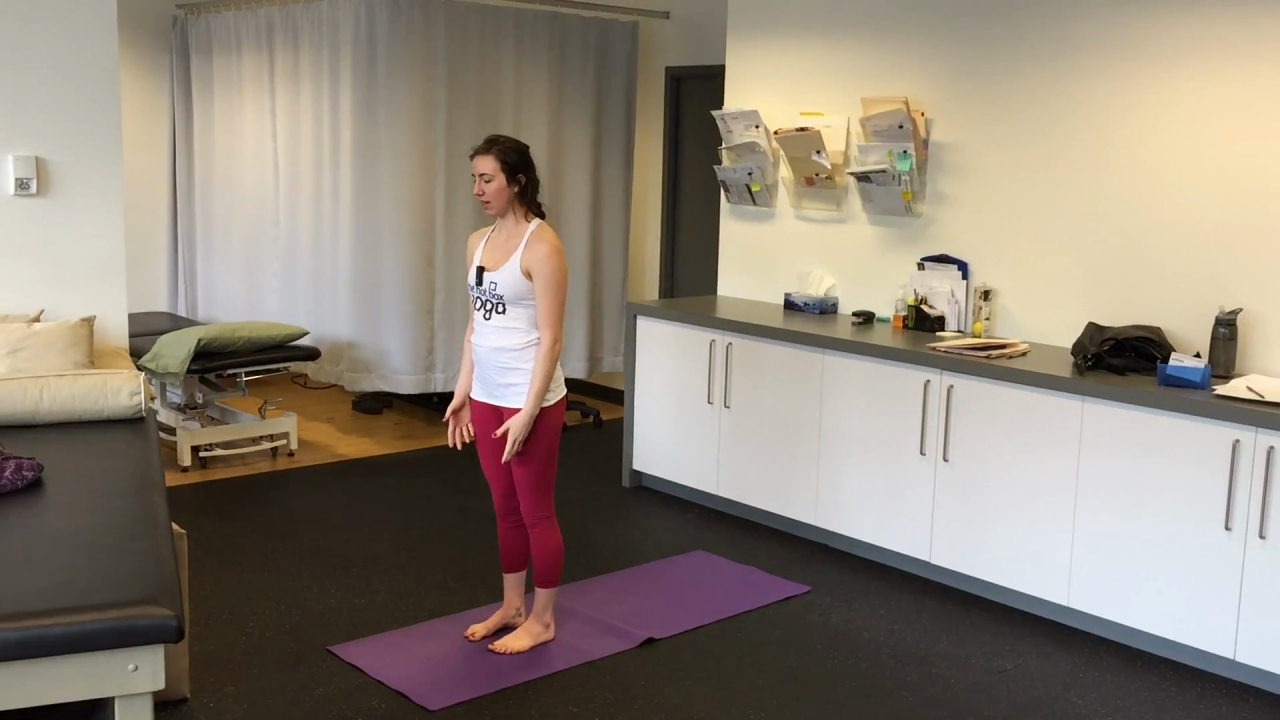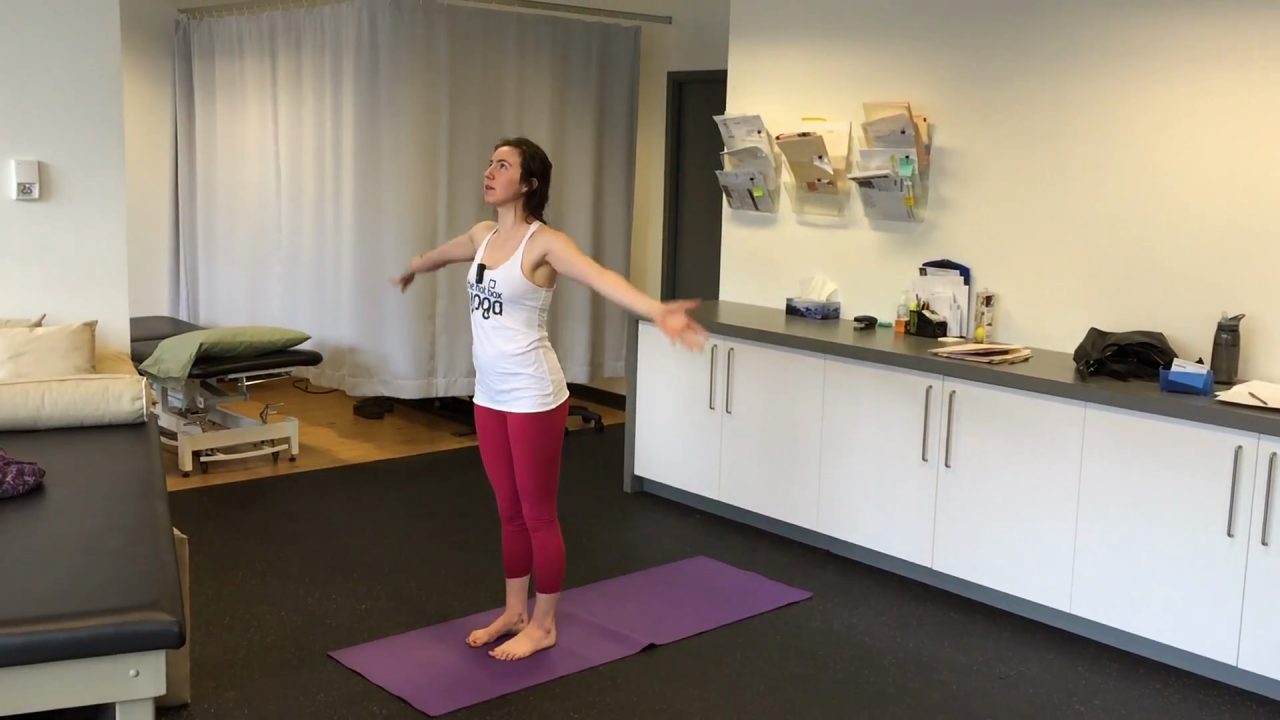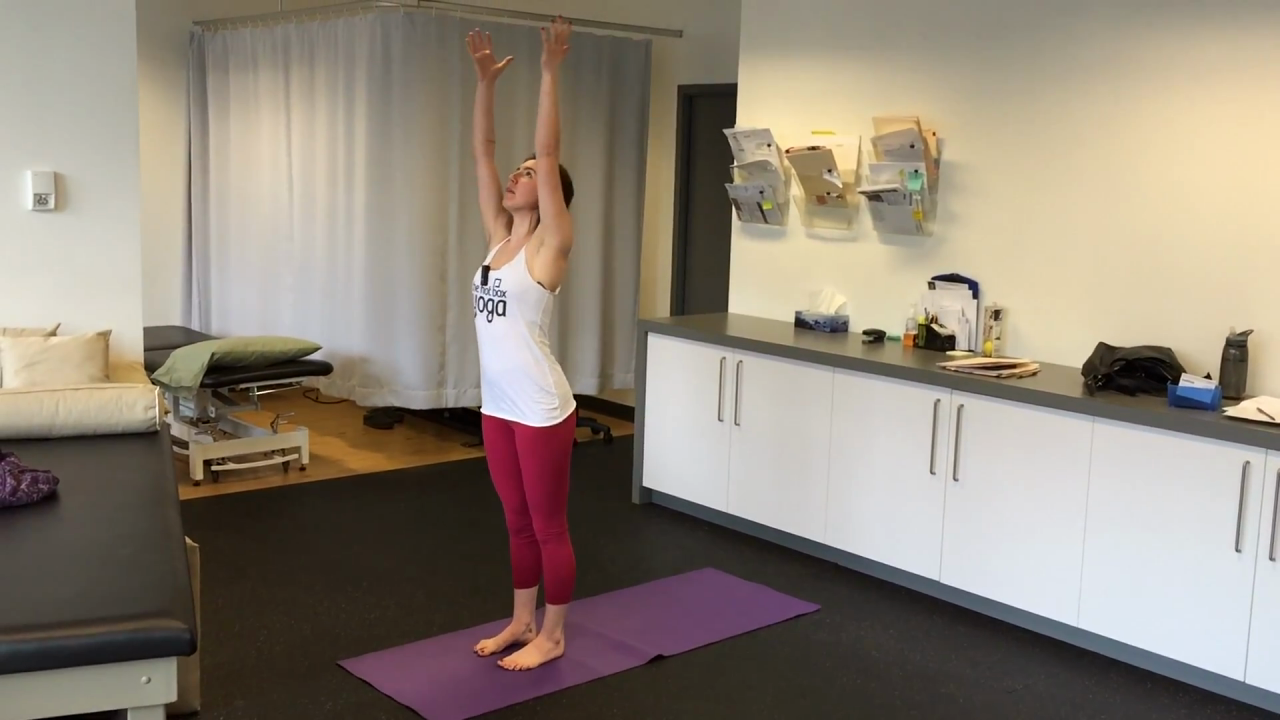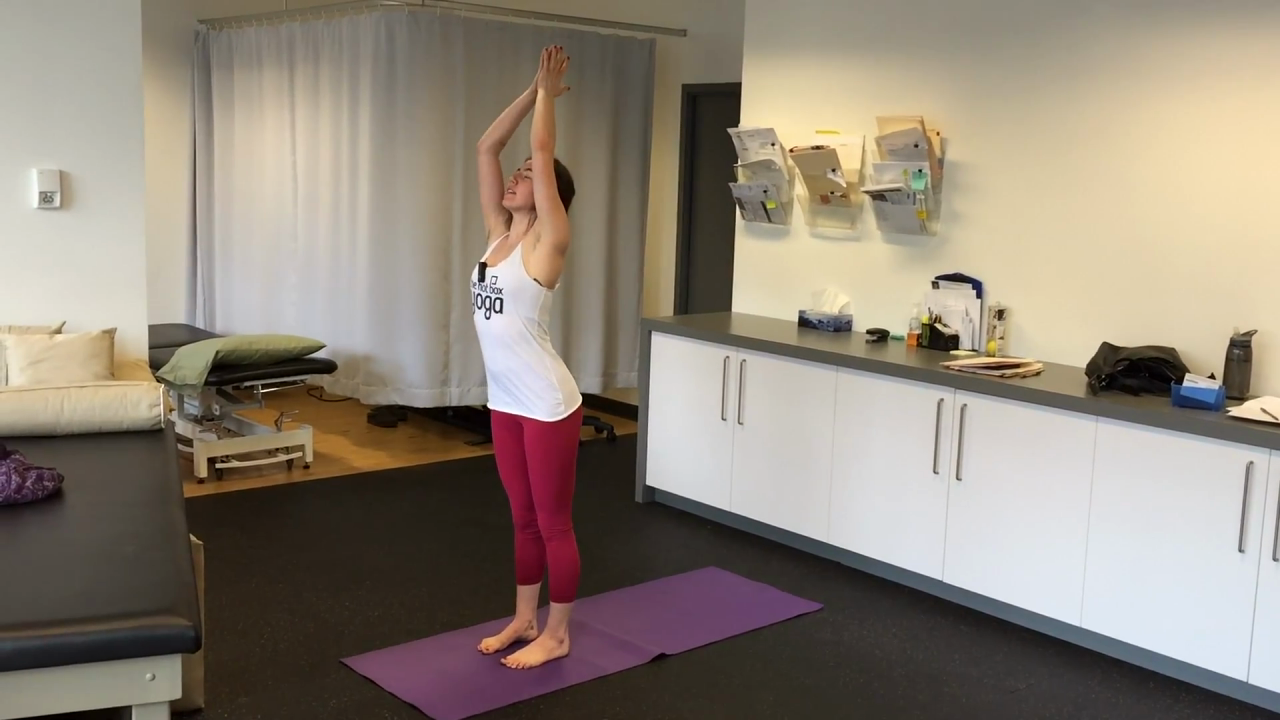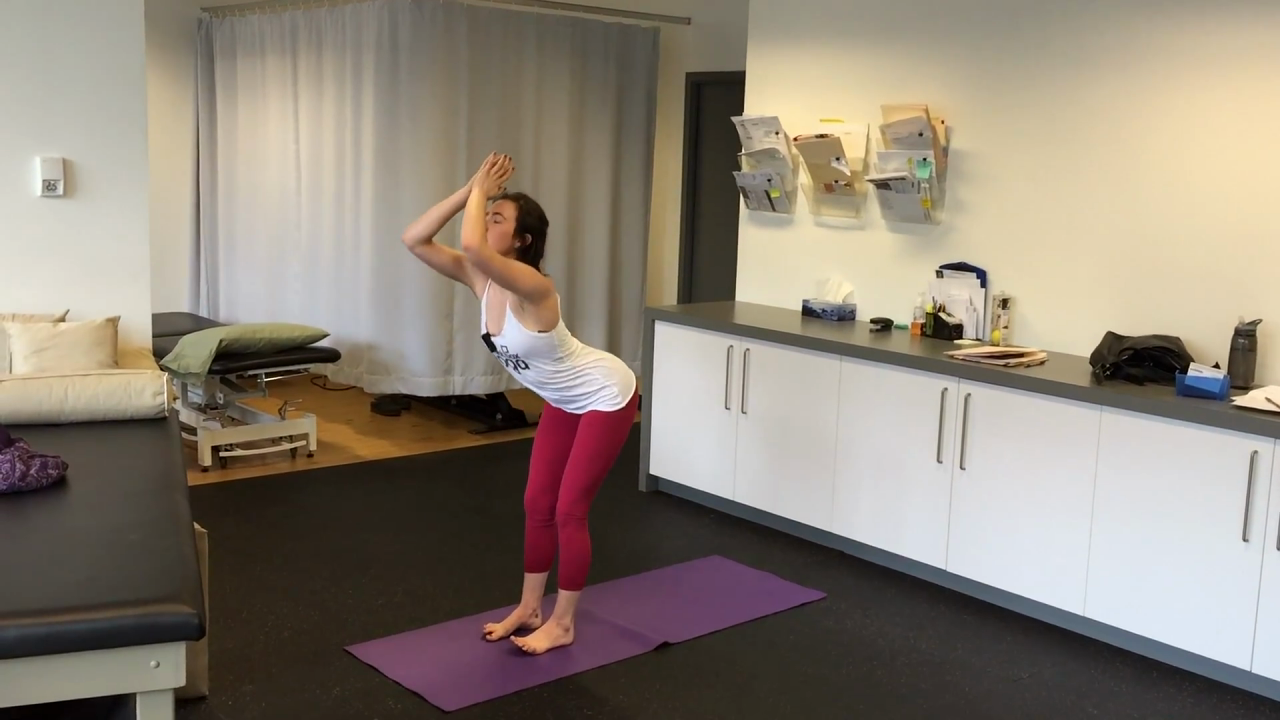
dt=1s
person 1, frame 1
left shoulder: (542, 245)
right shoulder: (478, 241)
left elbow: (550, 338)
left wrist: (528, 411)
right wrist: (463, 391)
left hip: (530, 397)
right hip: (486, 396)
left knee: (536, 512)
right knee: (505, 510)
left ankle: (542, 619)
right ankle: (512, 606)
person 1, frame 2
left shoulder: (544, 242)
right shoulder: (482, 236)
left elbow: (601, 278)
right elbow: (445, 253)
left wrist: (656, 311)
right wrist: (413, 268)
left hip: (533, 398)
right hip: (489, 396)
left knee: (538, 515)
right knee: (509, 512)
left ankle: (543, 624)
right ankle: (514, 612)
person 1, frame 3
left shoulder: (550, 245)
right shoulder: (500, 237)
left elbow: (549, 154)
right elbow: (482, 151)
left wrist: (550, 73)
right wrist: (484, 81)
left hip: (541, 411)
right hip: (498, 407)
left knee: (548, 528)
right knee: (518, 524)
left ankle: (552, 635)
right ankle: (521, 622)
person 1, frame 4
left shoulder: (548, 241)
right shoulder: (499, 233)
left elbow: (543, 151)
right elbow: (487, 147)
left wrist: (548, 91)
right wrist: (533, 90)
left hip: (547, 406)
right hip: (505, 403)
left knee: (552, 523)
right knee: (524, 519)
left ankle: (557, 636)
right ankle: (524, 621)
person 1, frame 5
left shoulder: (530, 286)
right shoulder: (481, 279)
left elbow: (472, 244)
right elbow: (414, 239)
left wrist: (482, 194)
right wrist: (472, 188)
left hip: (605, 396)
right hip: (563, 401)
left knee: (569, 509)
right knee: (537, 504)
left ankle: (562, 623)
right ankle: (529, 608)
